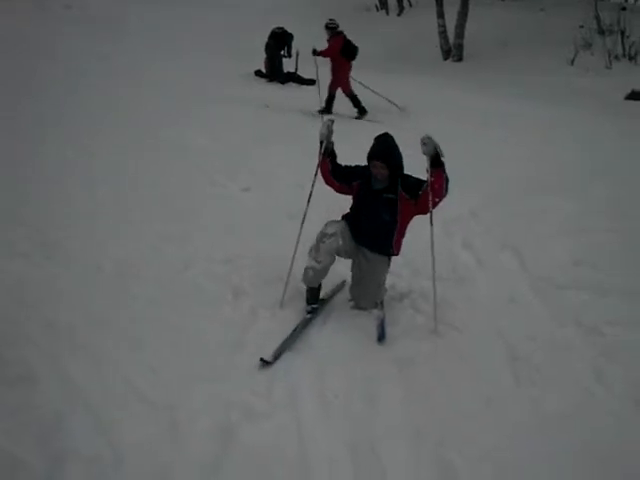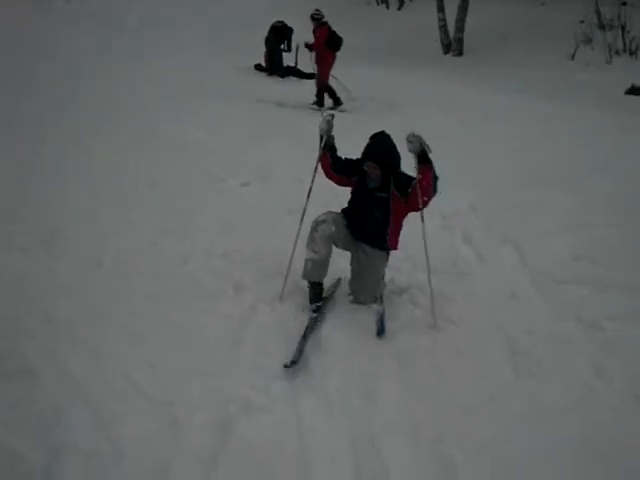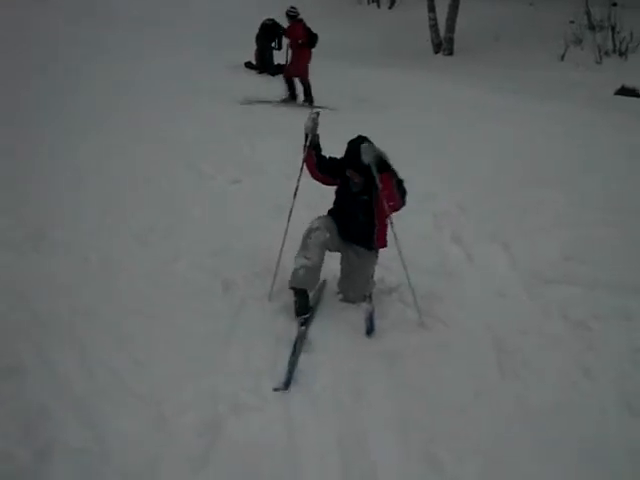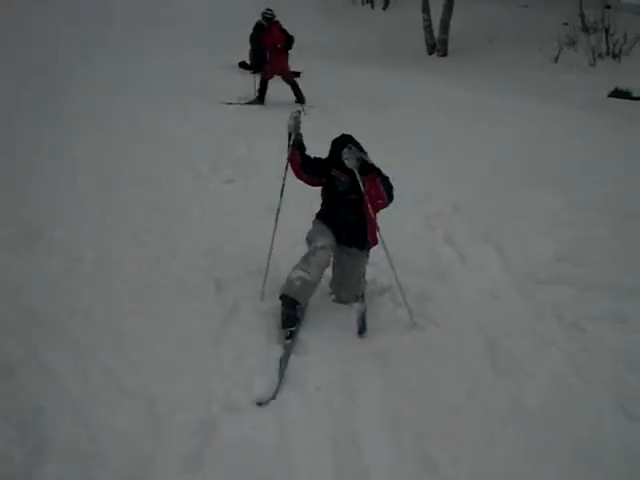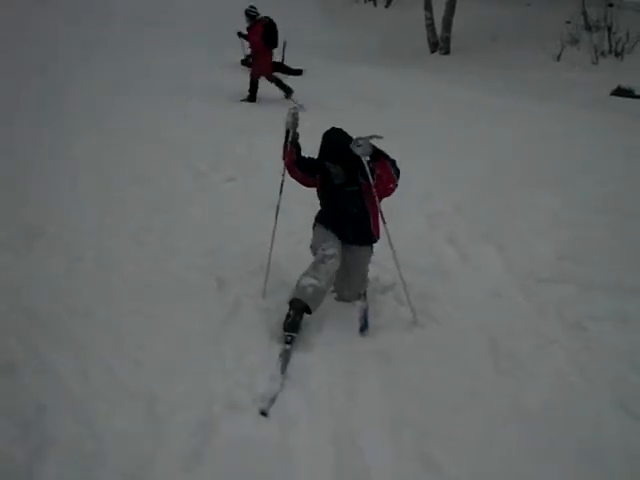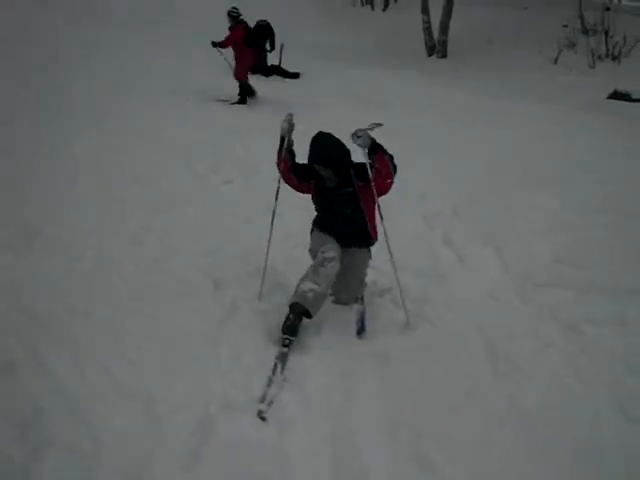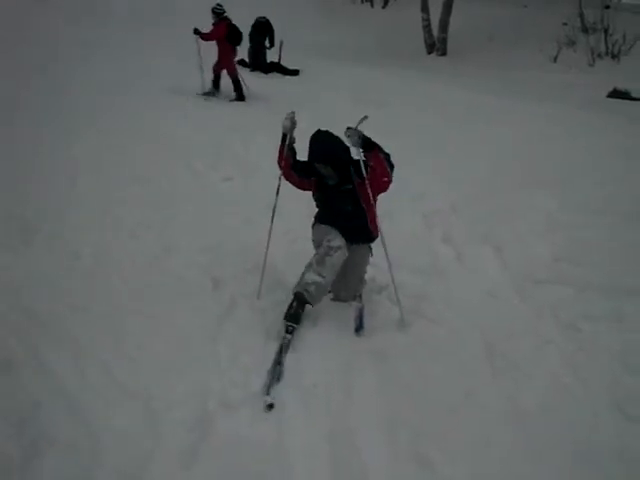
dt=0.2s
person 1, frame 1
left shoulder: (406, 188)
right shoulder: (361, 177)
left elbow: (435, 194)
right elbow: (334, 176)
left wrist: (433, 160)
right wrist: (327, 147)
left hip: (377, 252)
right hip: (351, 235)
left knee: (365, 303)
right knee: (330, 235)
left ankle: (370, 290)
right ankle: (313, 285)
person 1, frame 2
left shoulder: (400, 184)
right shoulder: (360, 171)
left elbow: (425, 192)
right elbow: (335, 169)
left wrist: (421, 156)
right wrist: (327, 141)
left hip: (375, 246)
right hip: (348, 228)
left knee: (363, 298)
right knee: (324, 225)
left ankle: (370, 286)
right ankle: (315, 282)
person 1, frame 3
left shoulder: (381, 181)
right shoulder: (342, 171)
left elbow: (395, 200)
right elbow: (319, 167)
left wrist: (379, 165)
right wrist: (311, 139)
left hip: (363, 244)
right hip: (337, 228)
left knee: (352, 296)
right knee: (318, 231)
left ankle: (359, 287)
right ankle: (301, 290)
person 1, frame 4
left shoulder: (367, 179)
right shoulder: (327, 172)
left elbow: (384, 197)
right elbow: (301, 165)
left wrist: (362, 167)
right wrist: (295, 138)
left hip: (355, 244)
right hip: (326, 228)
left knee: (346, 296)
right knee: (321, 250)
right ankle: (291, 301)
person 1, frame 5
left shoulder: (366, 176)
right shoulder: (322, 171)
left elbow: (390, 181)
right elbow: (296, 167)
left wrist: (374, 155)
right wrist: (292, 136)
left hip: (358, 240)
right hip: (327, 230)
left knee: (348, 295)
right knee: (329, 257)
left ankle: (353, 286)
right ankle: (299, 305)
person 1, frame 6
left shoulder: (360, 176)
right shoulder: (315, 177)
left elbow: (386, 176)
right elbow: (289, 173)
left wrist: (372, 147)
right wrist: (286, 141)
left hip: (356, 243)
right hip: (325, 234)
left knee: (346, 298)
right knee: (329, 259)
left ankle: (351, 290)
right ankle: (299, 309)
person 1, frame 7
left shoulder: (360, 173)
right shoulder: (316, 174)
left elbow: (384, 173)
right elbow: (290, 170)
left wrist: (365, 145)
right wrist: (288, 138)
left hip: (358, 238)
right hip: (328, 229)
left knee: (345, 294)
right knee: (335, 250)
left ankle: (349, 287)
right ankle: (302, 298)
